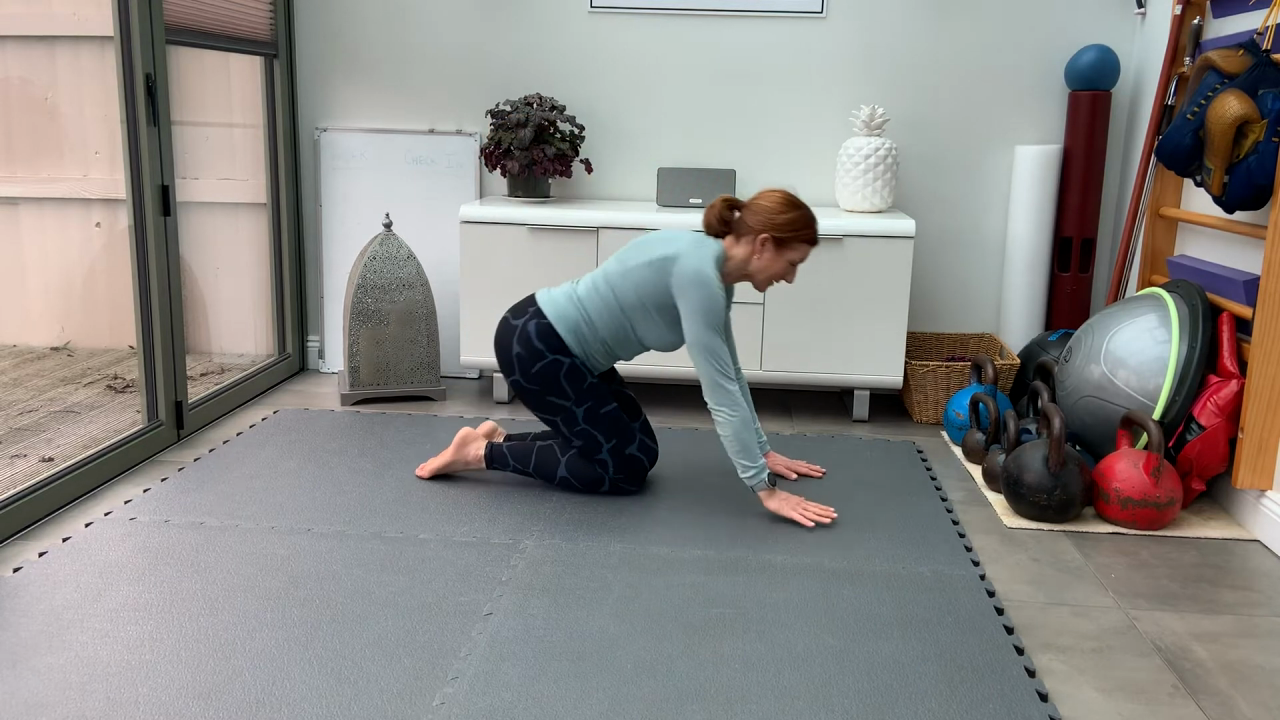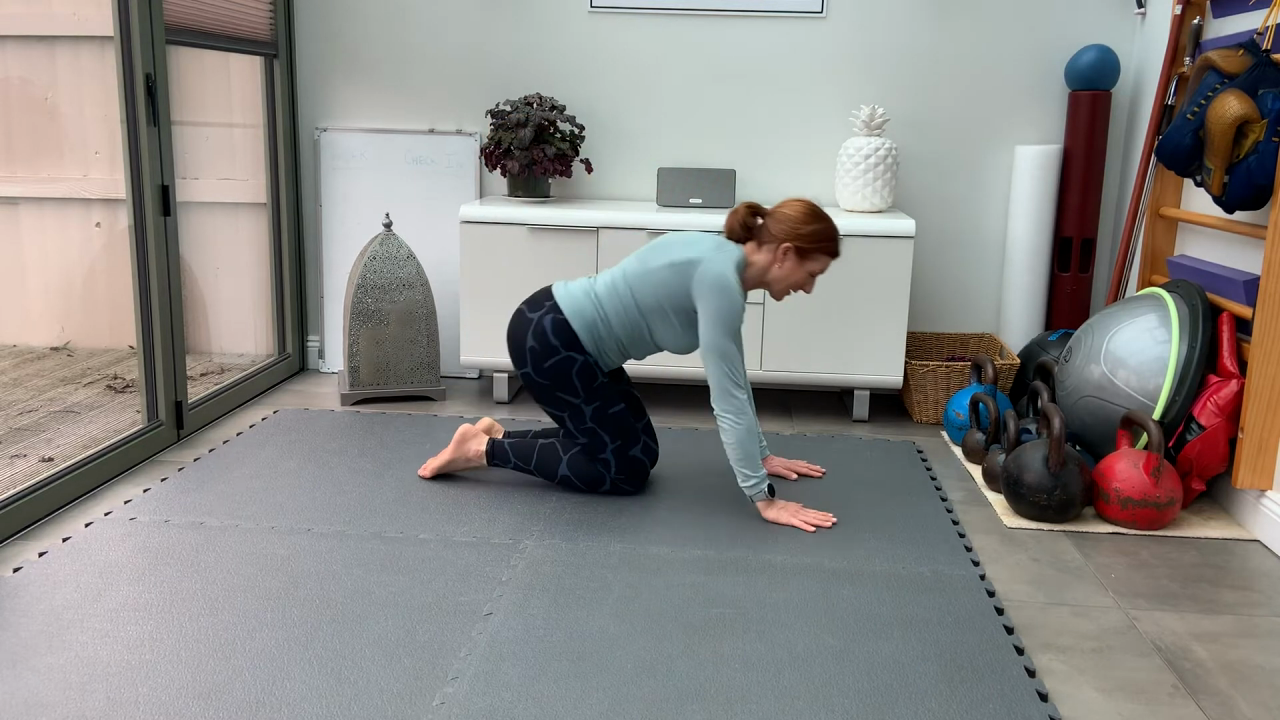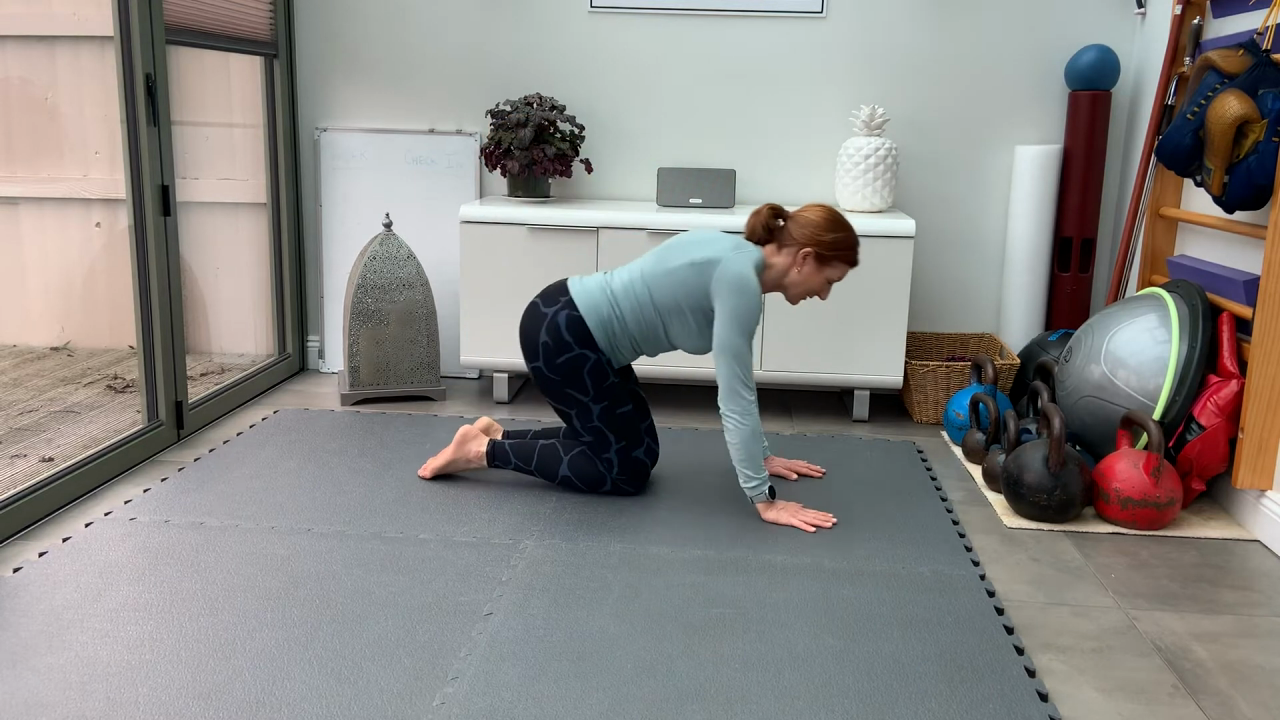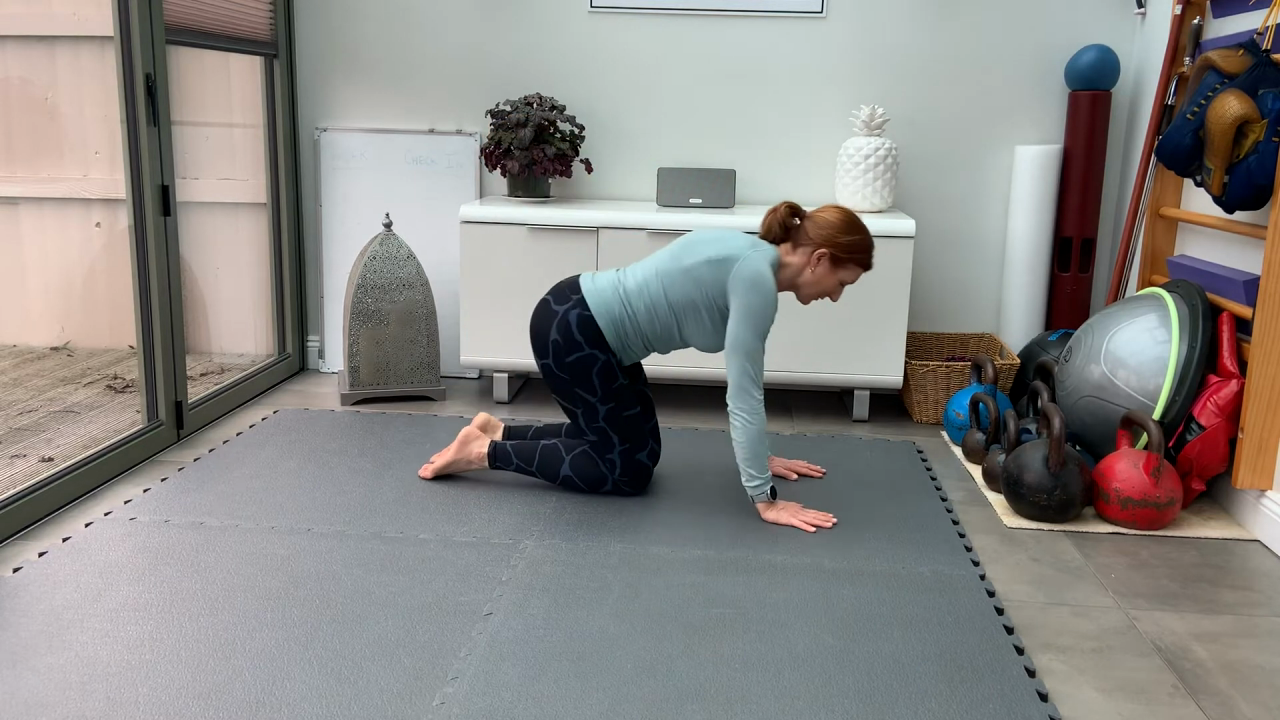
dt=0.1s
person 1, frame 1
left shoulder: (715, 270)
right shoulder: (698, 272)
left elbow: (729, 374)
right elbow: (720, 392)
left wrist: (763, 451)
right wrist: (765, 487)
left hip: (562, 344)
right hip: (537, 343)
left knee: (639, 451)
right knee: (625, 469)
left ankle: (502, 438)
right ankle: (484, 452)
person 1, frame 2
left shoulder: (726, 265)
right shoulder: (719, 277)
left elbow: (733, 379)
right elbow: (727, 397)
left wrist: (760, 455)
right wrist: (764, 497)
left hip: (567, 332)
right hip: (548, 338)
left knee: (640, 452)
right knee: (624, 470)
left ankle: (499, 435)
right ankle: (483, 450)
person 1, frame 3
left shoulder: (740, 263)
right shoulder: (739, 277)
left elbow: (739, 380)
right elbow: (735, 397)
left wrist: (761, 456)
right wrist: (764, 499)
left hip: (577, 327)
right hip: (562, 334)
left knee: (637, 449)
right knee: (627, 471)
left ankle: (499, 434)
right ankle: (484, 451)
person 1, frame 4
left shoulder: (751, 260)
right shoulder: (757, 278)
left elbow: (743, 382)
right elbow: (744, 396)
left wrist: (759, 457)
right wrist: (765, 499)
left hip: (584, 320)
right hip: (573, 331)
left knee: (641, 449)
right knee: (628, 471)
left ankle: (499, 432)
right ankle: (485, 451)
